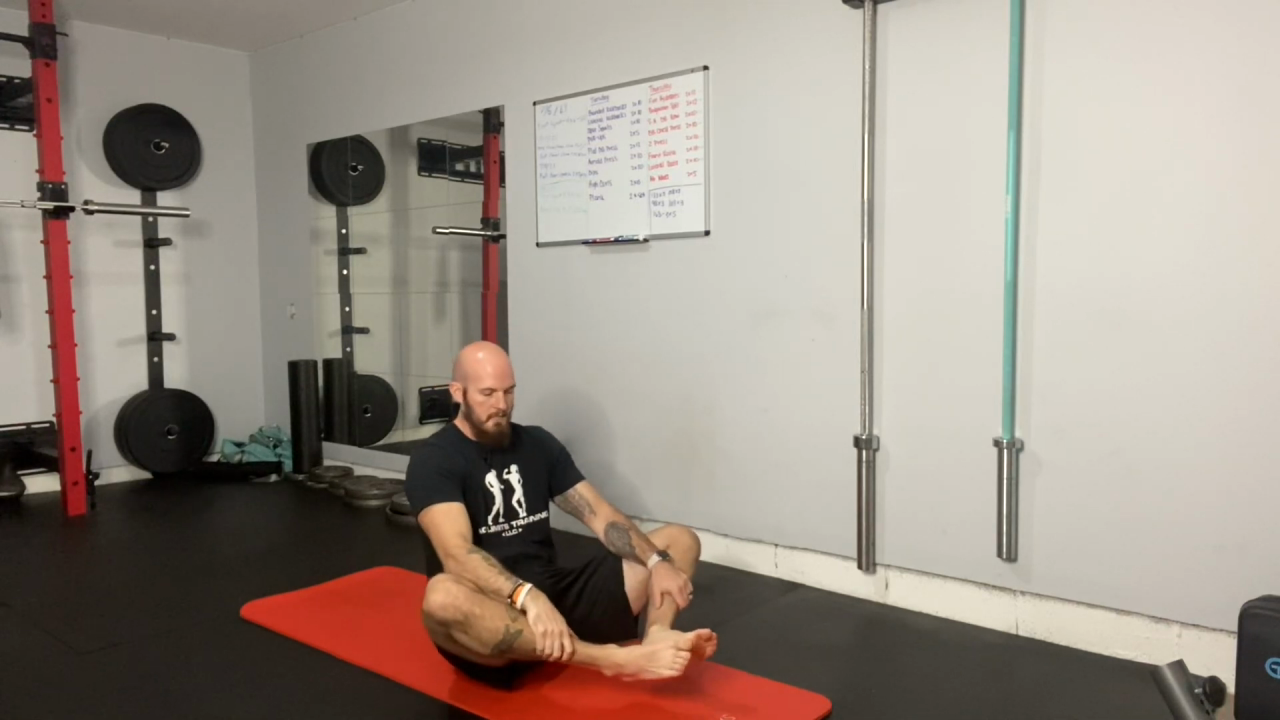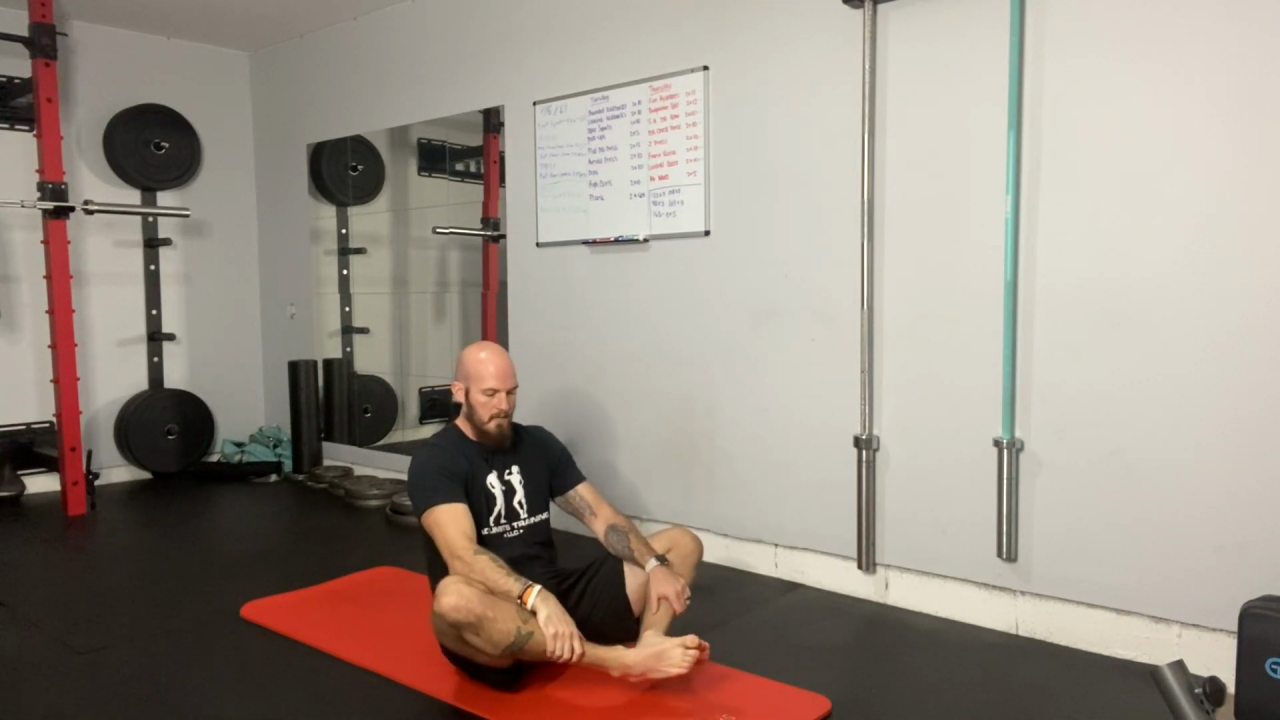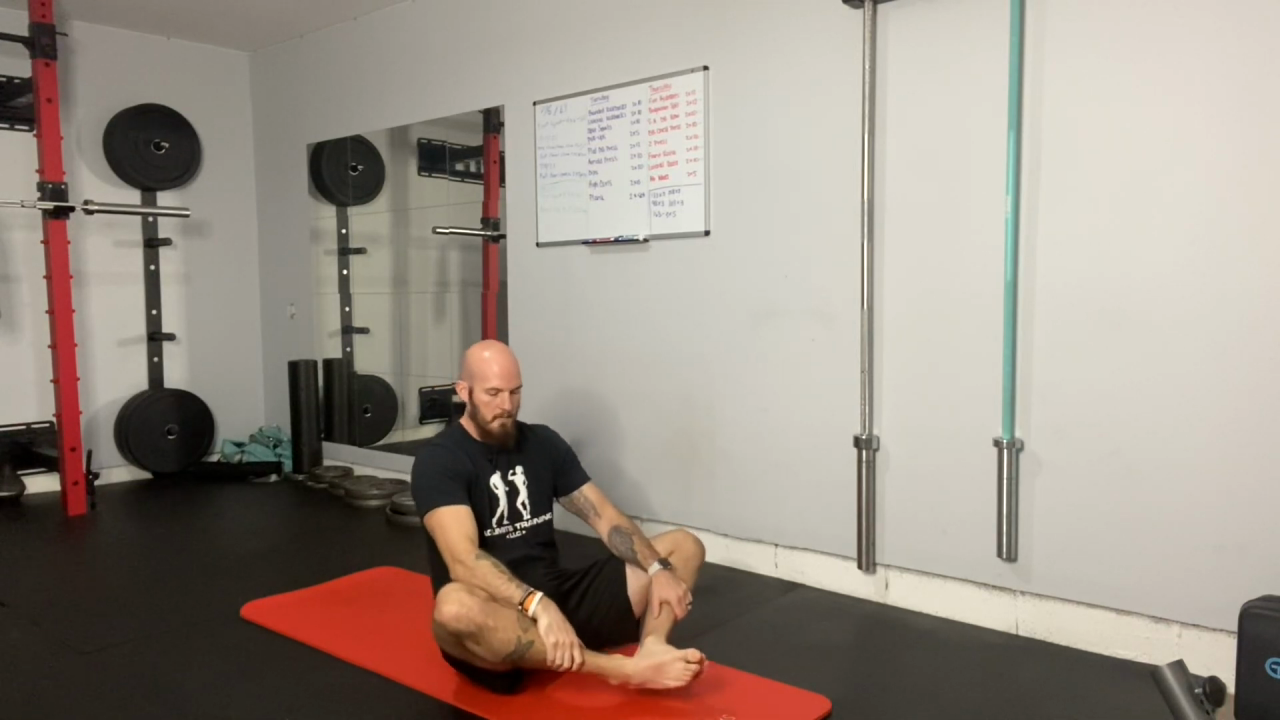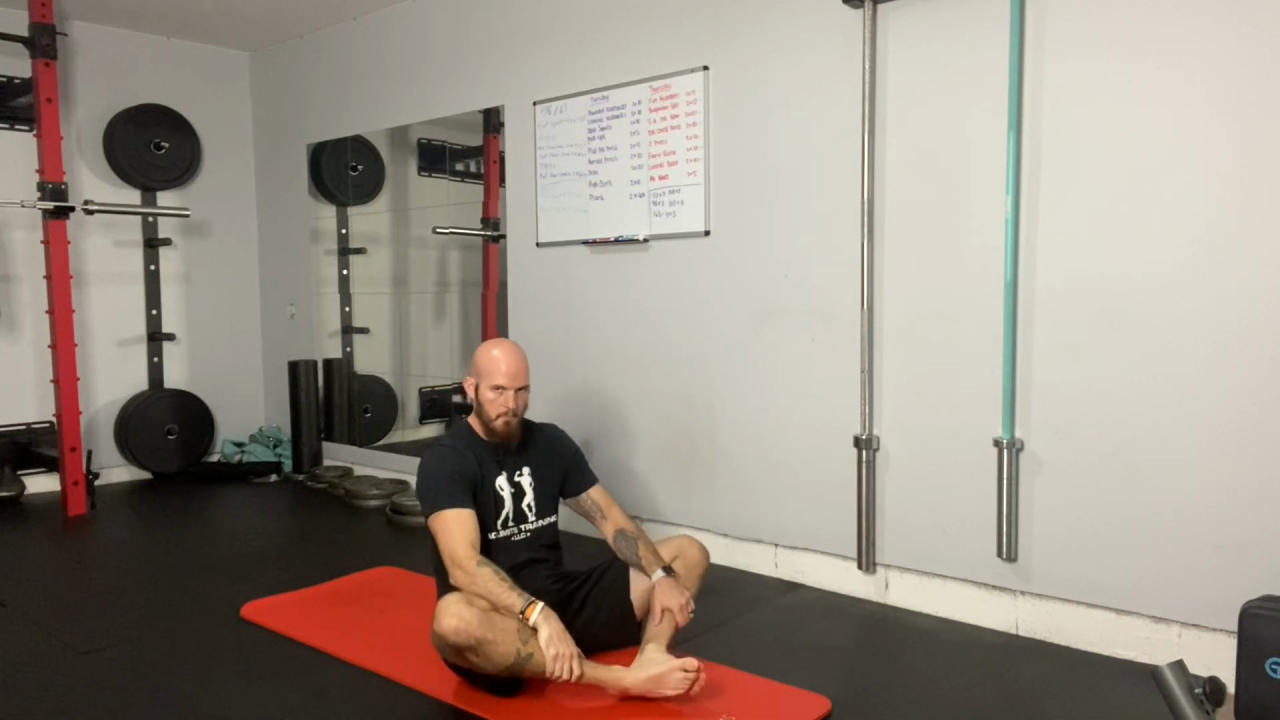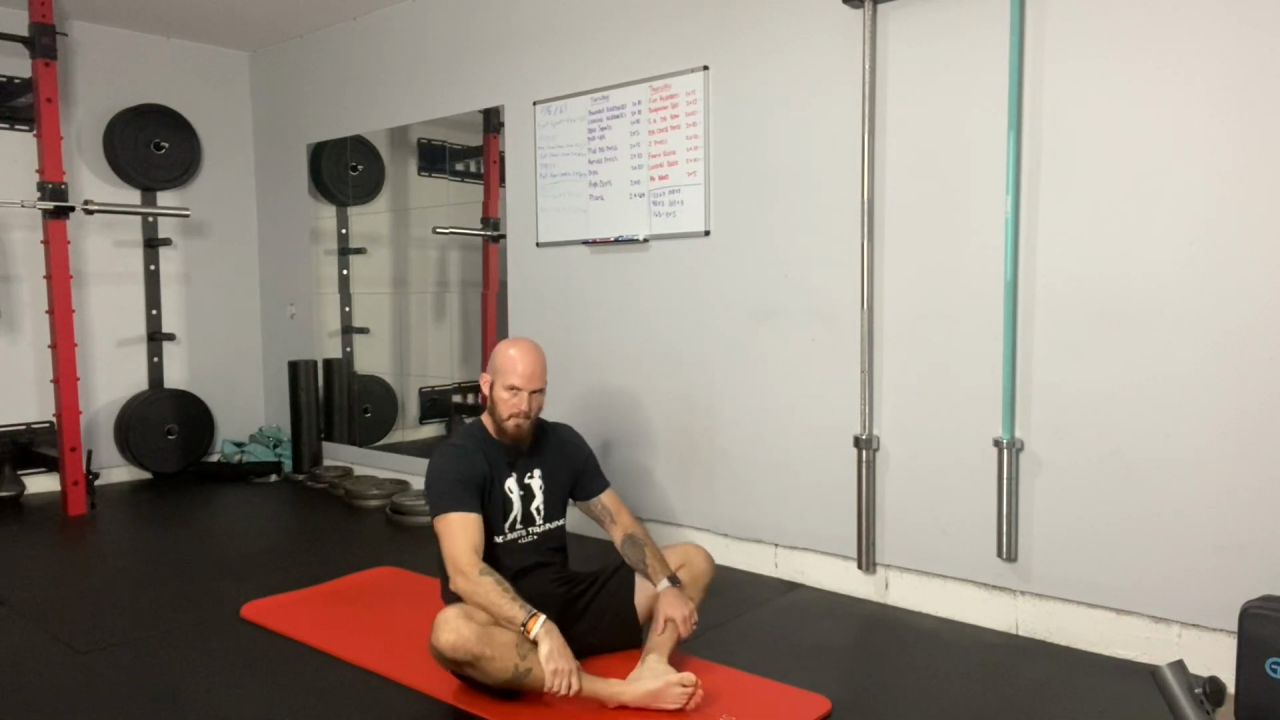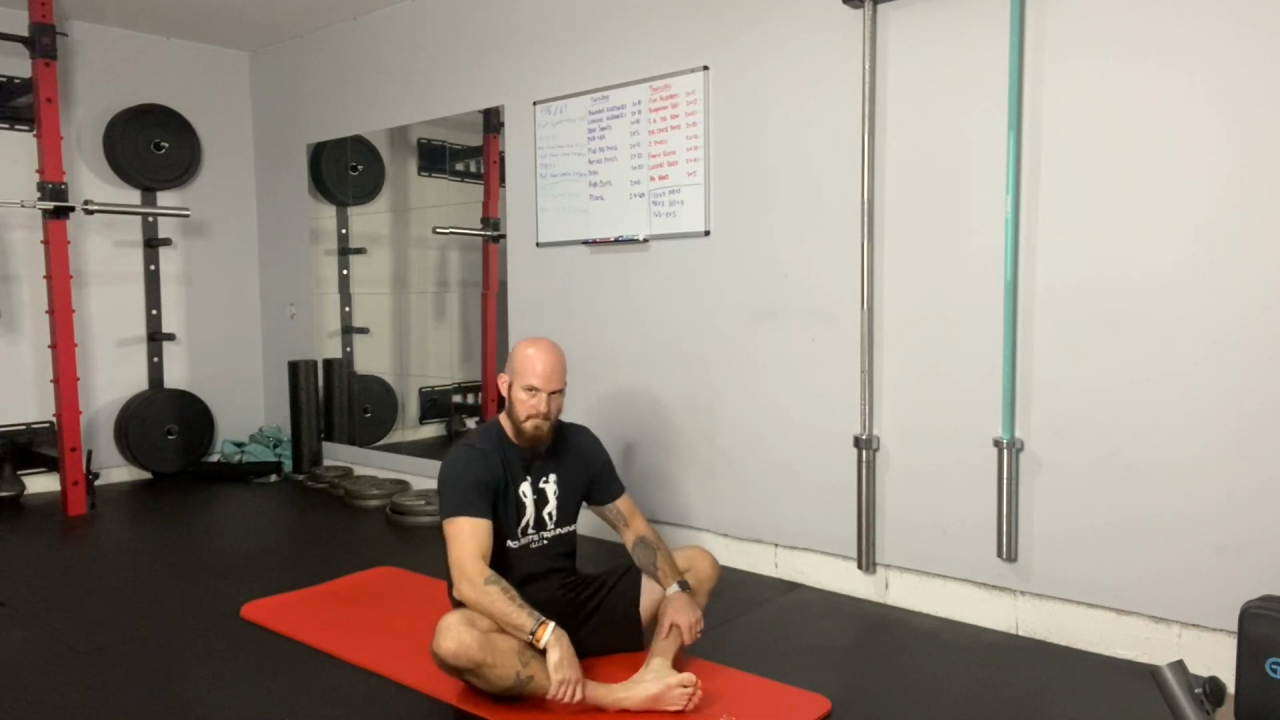
dt=0.2s
person 1, frame 1
left shoulder: (537, 443)
right shoulder: (433, 460)
left elbow: (600, 516)
right elbow: (458, 554)
left wrist: (658, 561)
right wrist: (527, 596)
left hip: (557, 592)
right hip: (490, 618)
left knee: (679, 539)
right knee: (442, 597)
left ankle: (657, 638)
right ankle: (610, 658)
person 1, frame 2
left shoulder: (539, 443)
right shoulder: (435, 461)
left elbow: (601, 517)
right elbow: (462, 555)
left wrist: (656, 566)
right wrist: (537, 597)
left hip: (558, 592)
right hip: (492, 616)
left knee: (681, 543)
right knee: (454, 598)
left ankle: (650, 642)
right ankle: (618, 659)
person 1, frame 3
left shoulder: (543, 442)
right shoulder: (439, 461)
left elbow: (606, 517)
right elbow: (464, 560)
left wrist: (659, 568)
right wrist: (538, 606)
left hip: (558, 593)
right hip: (494, 618)
left knee: (683, 546)
right knee: (454, 607)
left ankle: (651, 650)
right ankle: (618, 667)
person 1, frame 4
left shoulder: (551, 441)
right shoulder: (446, 460)
left elbow: (611, 519)
right elbow: (464, 566)
left wrist: (662, 575)
right wrist: (539, 615)
left hip: (561, 595)
right hip: (498, 617)
left knee: (689, 552)
right knee: (453, 619)
left ankle: (651, 656)
right ankle: (617, 678)
person 1, frame 5
left shoulder: (563, 442)
right shoulder: (456, 458)
left elbow: (620, 523)
right elbow: (464, 572)
left wrist: (666, 585)
right wrist: (541, 629)
left hip: (564, 596)
right hip: (499, 619)
left knee: (695, 560)
right knee: (452, 633)
left ankle: (651, 666)
right ankle: (614, 690)
person 1, frame 6
left shoulder: (580, 444)
right shoulder: (471, 459)
left elbow: (633, 526)
right elbow: (469, 578)
left wrist: (677, 590)
right wrist: (549, 637)
left hip: (571, 599)
right hip: (505, 621)
left knee: (700, 564)
right knee: (453, 639)
left ankle: (655, 669)
right ankle: (615, 696)
